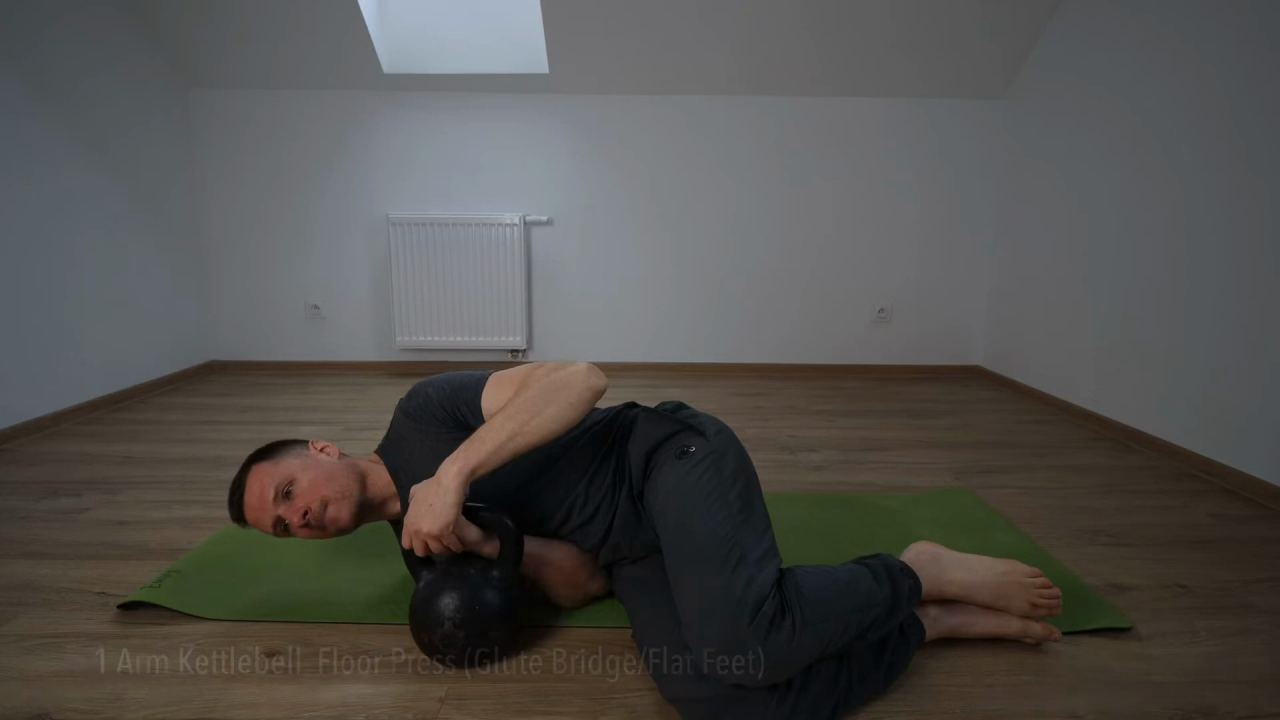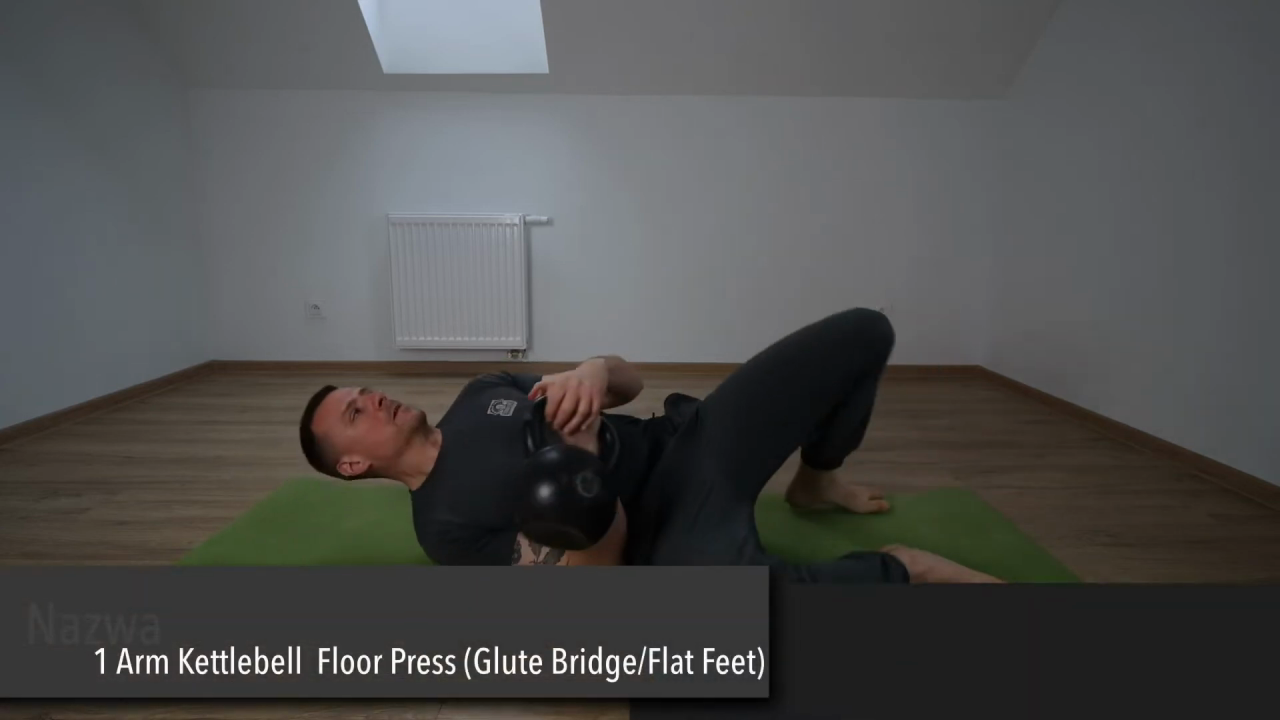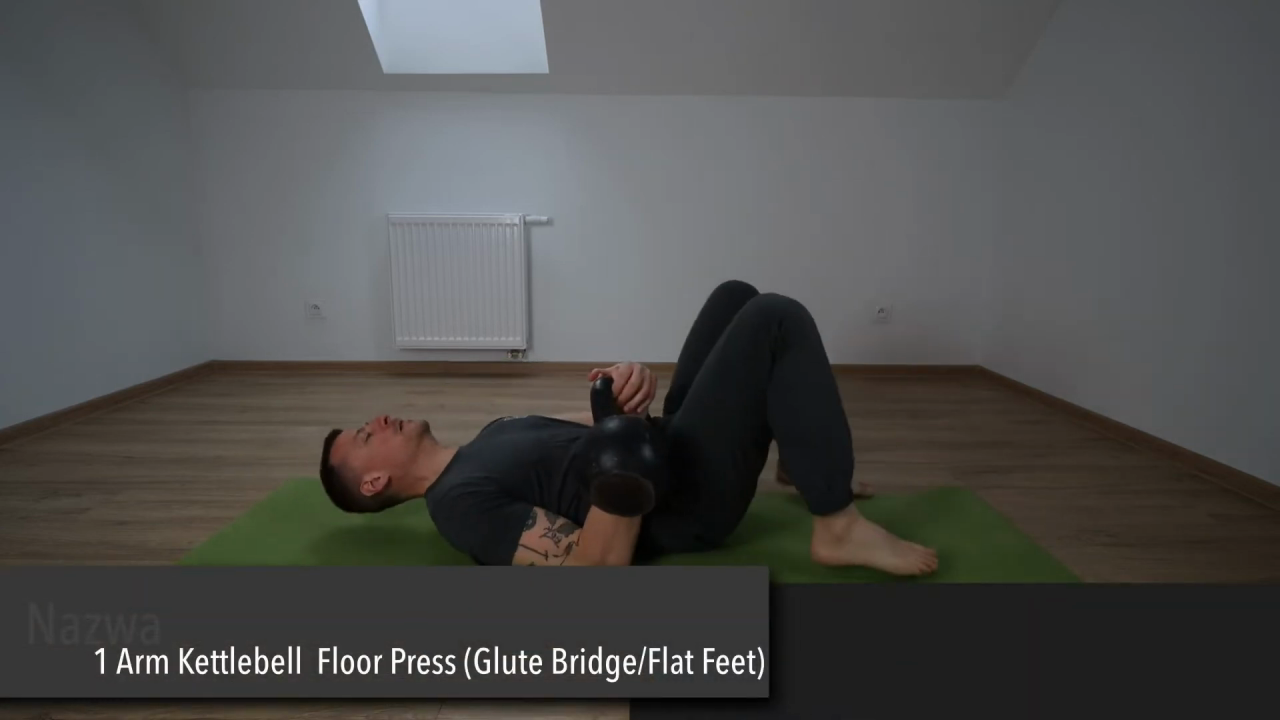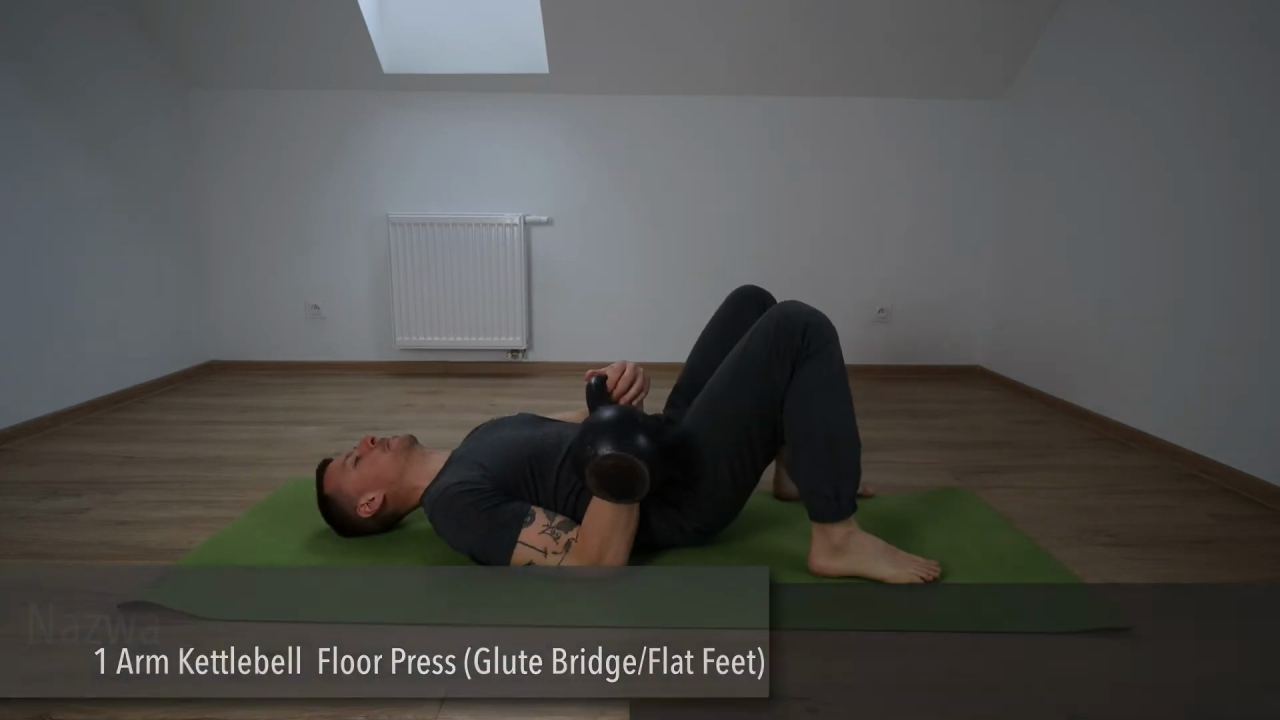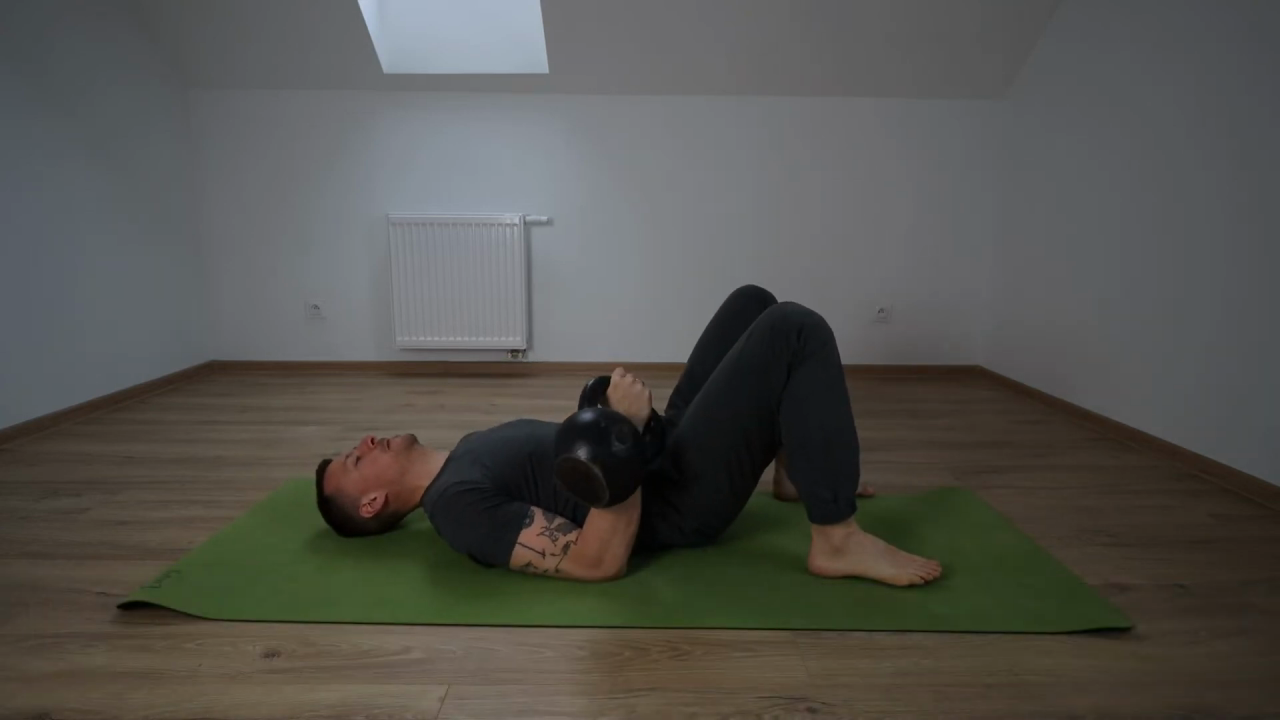
dt=1s
person 1, frame 1
left shoulder: (421, 414)
right shoulder: (423, 550)
left elbow: (580, 380)
right elbow: (578, 583)
left wrist: (455, 474)
right wrist: (483, 549)
left hip: (670, 460)
right hip: (635, 552)
left knee: (742, 635)
left ankle: (917, 575)
right ankle: (929, 622)
person 1, frame 2
left shoulder: (483, 396)
right shoulder: (445, 523)
left elbow: (629, 377)
right elbow: (599, 565)
left wrist: (590, 373)
right wrist: (582, 461)
left hip: (694, 438)
right hip: (677, 526)
left knee: (864, 331)
left ankle: (815, 482)
right ankle: (899, 570)
person 1, frame 3
left shoulder: (487, 441)
right shoulder: (460, 502)
left elbow: (591, 427)
right elbow: (600, 568)
left wrist: (627, 382)
left hip: (670, 449)
right hip: (688, 493)
left knee: (736, 298)
right knee: (777, 319)
left ankle: (801, 463)
right ankle: (839, 528)
person 1, frame 4
left shoulder: (479, 444)
right shoulder: (458, 503)
left elbow: (576, 424)
right elbow: (601, 559)
left wrist: (621, 387)
left hip: (666, 442)
right hip: (685, 489)
left knee: (752, 302)
right knee: (800, 329)
left ankle: (795, 470)
right ankle: (838, 540)
person 1, frame 5
left shoulder: (469, 456)
right shoulder: (457, 504)
right elbow: (600, 560)
left hip: (666, 446)
right hip: (683, 492)
left knee: (753, 302)
right knee: (796, 330)
left ankle: (795, 471)
right ankle: (837, 541)
